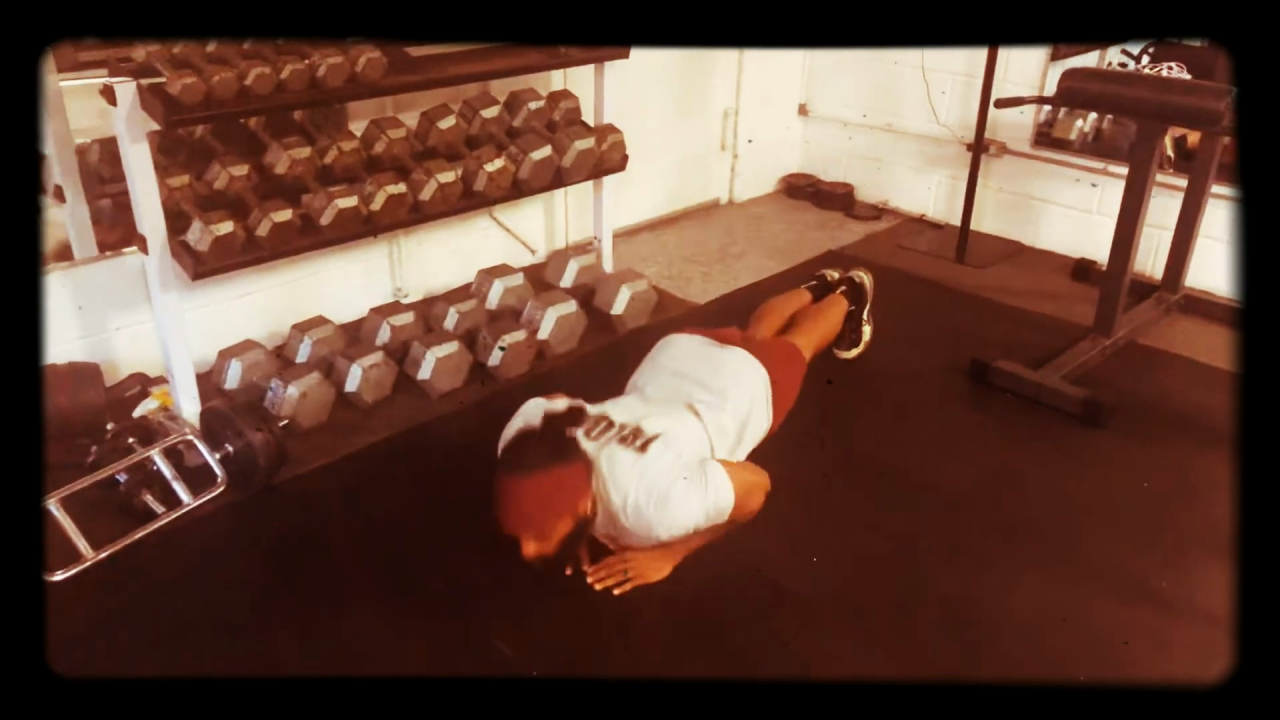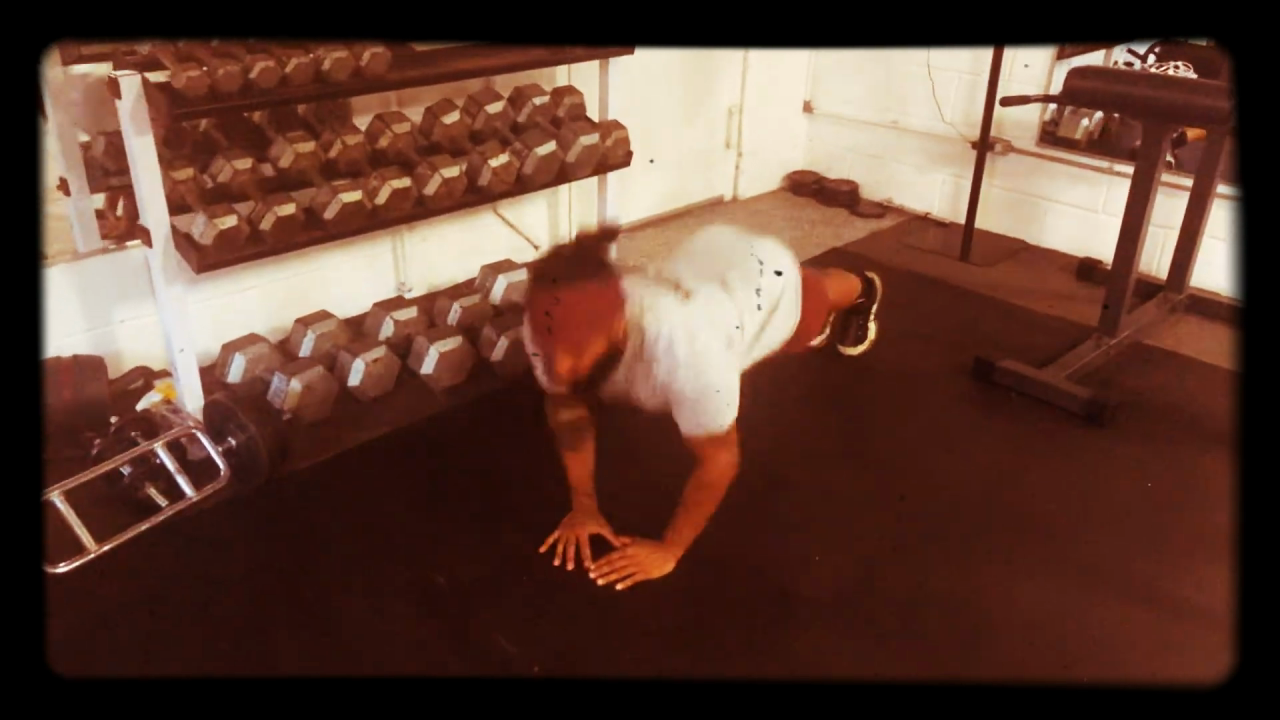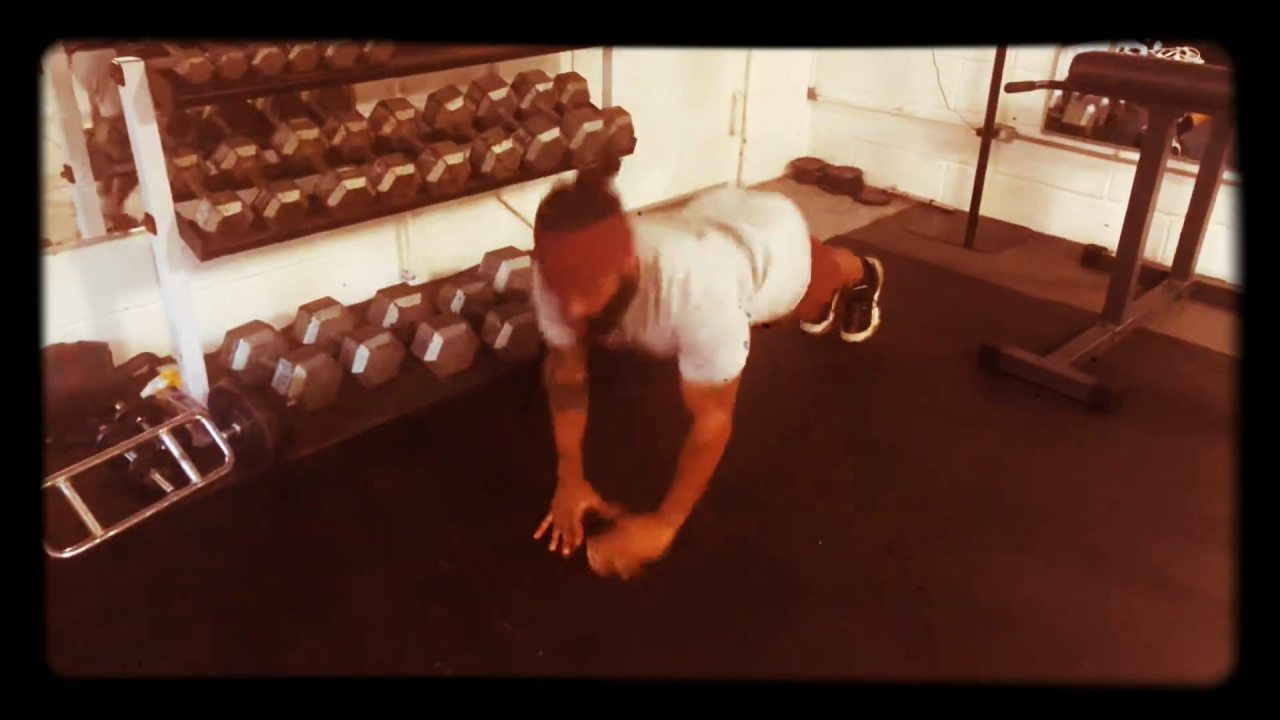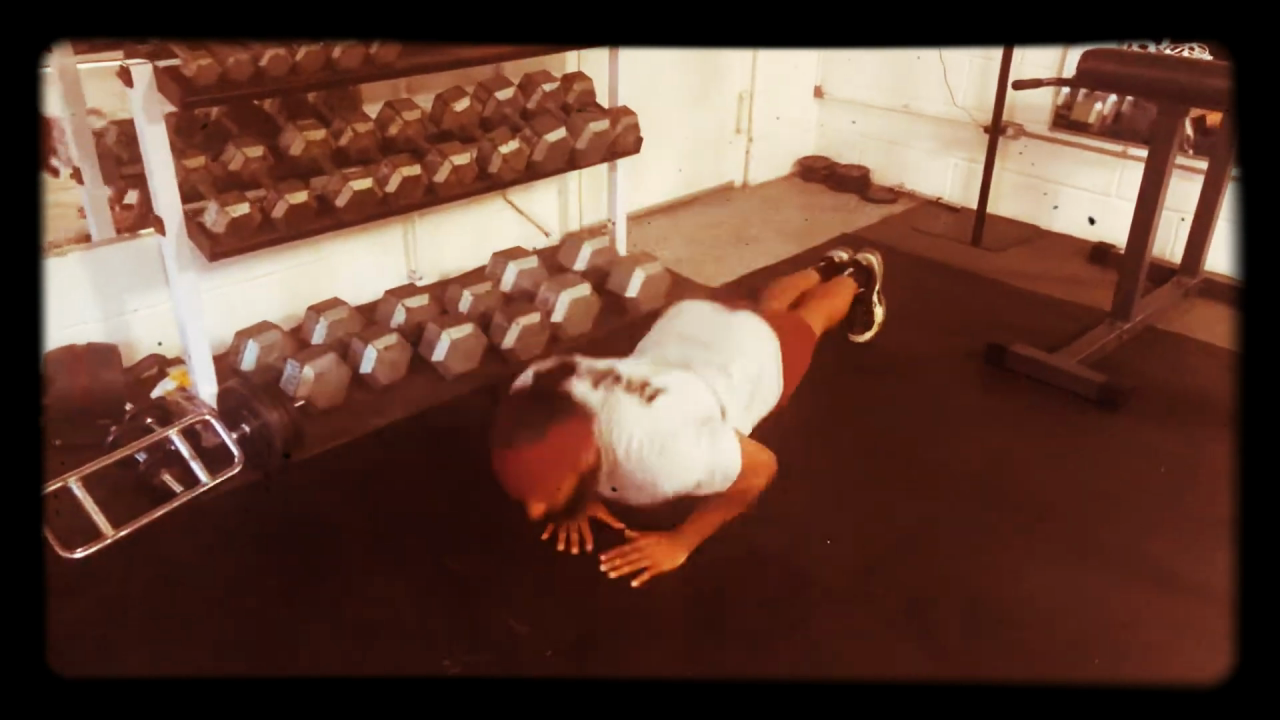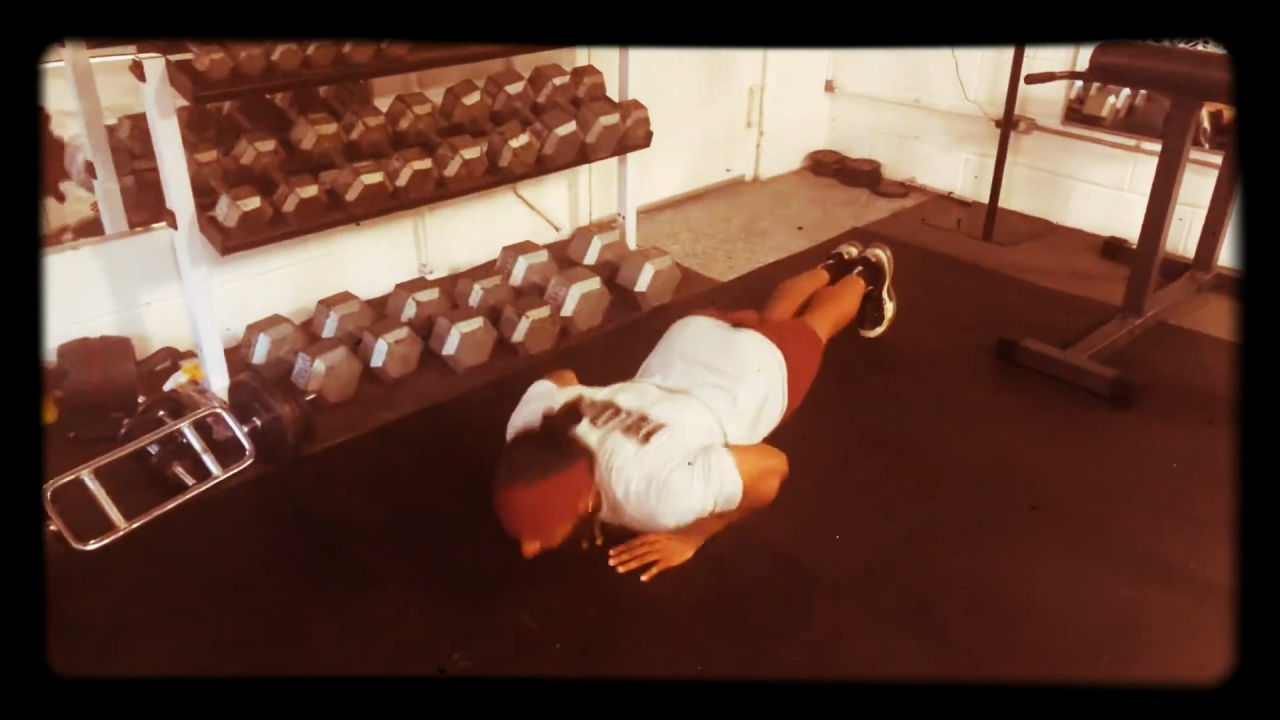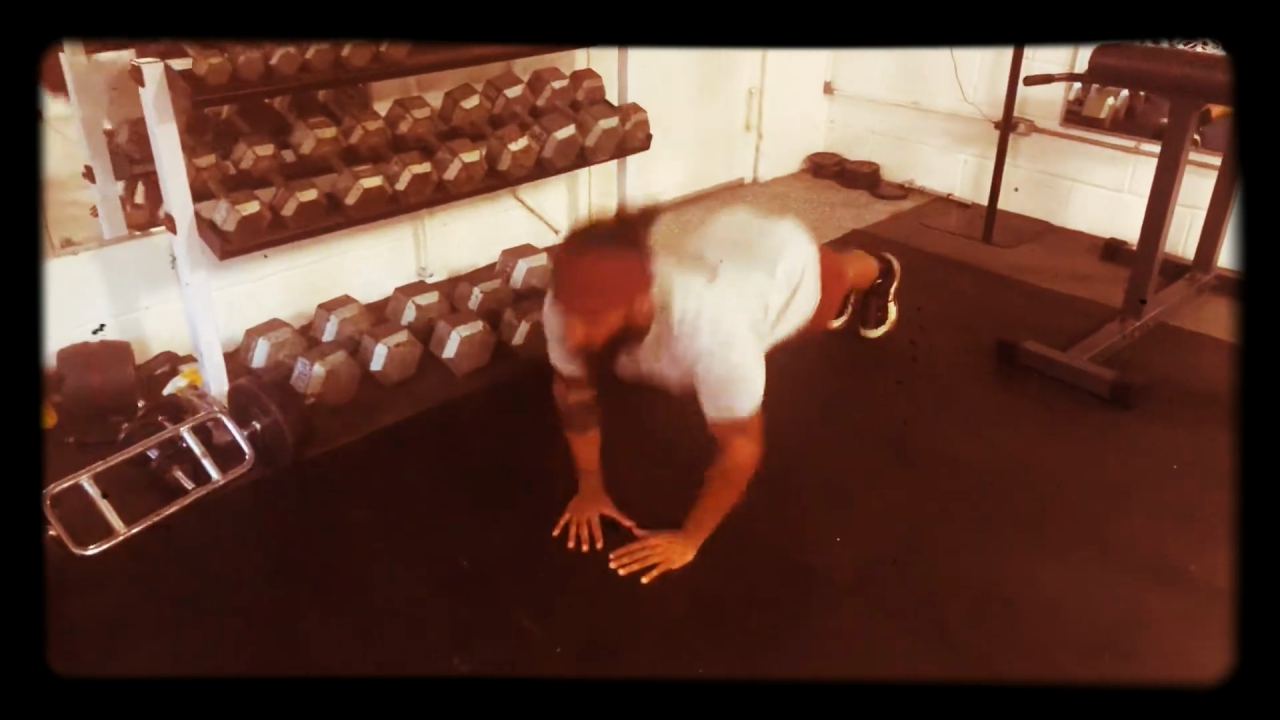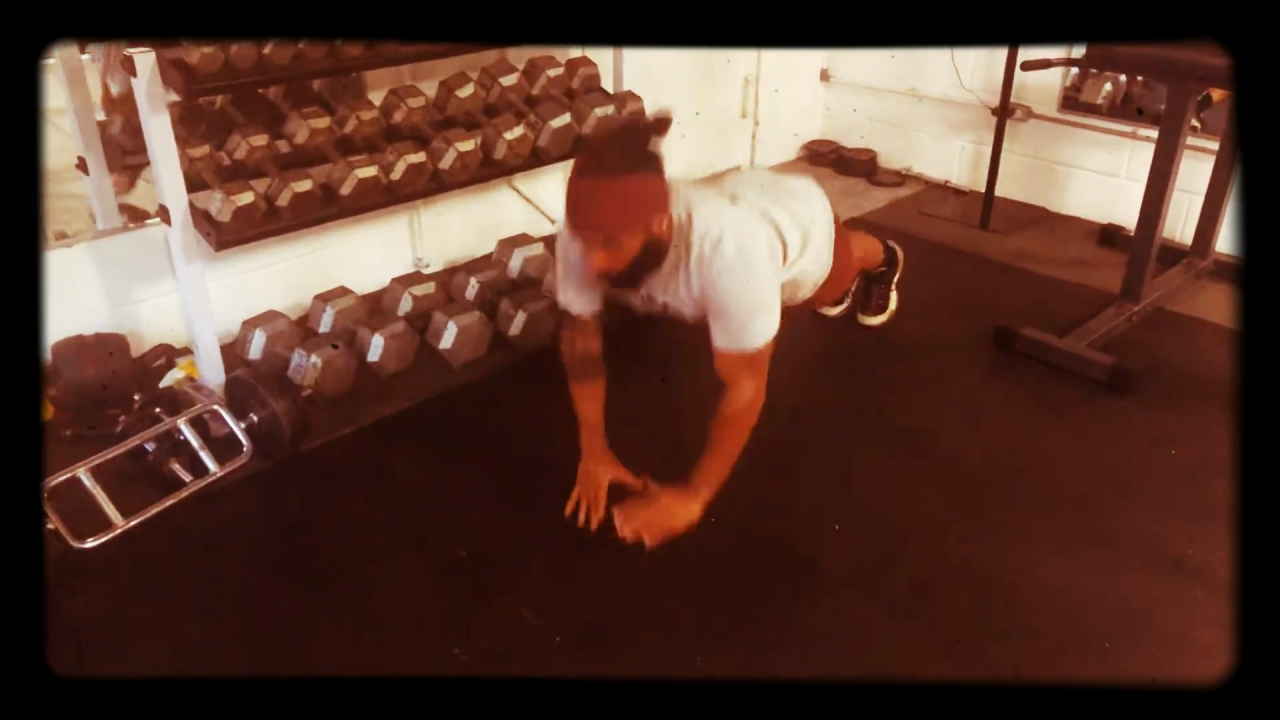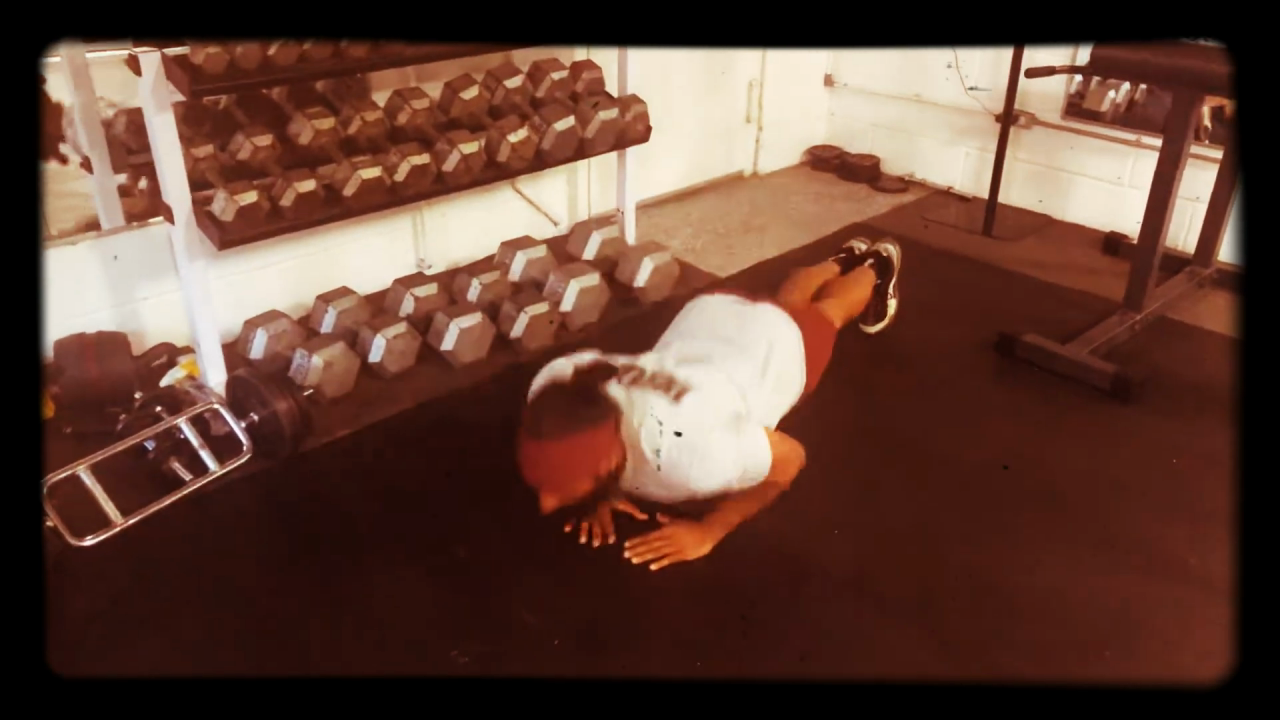
dt=0.3s
person 1, frame 1
left shoulder: (652, 501)
left elbow: (756, 487)
left wrist: (669, 555)
right wrist: (572, 520)
left hip: (749, 378)
right hip: (676, 354)
left knee: (795, 340)
right knee: (761, 330)
left ankle: (849, 292)
right ankle: (818, 286)
person 1, frame 2
left shoulder: (684, 349)
right shoulder: (553, 326)
left elbow: (720, 459)
right elbow: (568, 408)
left wrist: (669, 549)
right wrist: (582, 504)
left hip: (770, 280)
left knee: (817, 294)
left ankle: (862, 288)
person 1, frame 3
left shoulder: (698, 289)
right shoulder: (558, 279)
left elbow: (712, 419)
right elbow: (565, 370)
left wrist: (666, 520)
right wrist: (571, 479)
left hip: (779, 235)
left knee: (833, 272)
left ankle: (864, 276)
right ankle: (826, 301)
person 1, frame 4
left shoulder: (657, 461)
right shoulder: (539, 392)
left elbow: (761, 467)
left wrist: (681, 541)
right wrist: (574, 496)
left hip: (757, 353)
right hip: (683, 325)
left knee: (804, 320)
right knee: (768, 308)
left ankle: (859, 274)
right ankle: (828, 265)
person 1, frame 5
left shoulder: (657, 490)
right shoulder: (533, 425)
left elbow: (773, 470)
left wrist: (691, 538)
left hip: (764, 364)
right hip: (691, 337)
left knee: (813, 324)
right knee: (776, 312)
left ankle: (868, 271)
right ankle: (837, 263)
person 1, frame 6
left shoulder: (710, 330)
right shoulder: (570, 310)
left elbow: (741, 449)
right elbow: (575, 387)
left wrist: (690, 537)
right wrist: (589, 487)
left hip: (791, 261)
left knee: (840, 275)
left ankle: (880, 268)
person 1, frame 7
left shoulder: (729, 250)
right shoulder: (585, 237)
left elbow: (745, 389)
right elbow: (580, 336)
left wrist: (695, 494)
right wrist: (594, 449)
left hip: (803, 218)
left knee: (850, 256)
left ankle: (884, 259)
person 1, frame 8
left shoulder: (687, 459)
right shoulder: (554, 388)
left elbow: (788, 459)
left wrist: (709, 531)
right wrist: (596, 492)
left hip: (778, 343)
right hip: (709, 314)
left knee: (828, 309)
right knee: (789, 298)
left ankle: (877, 264)
right ankle: (847, 257)
